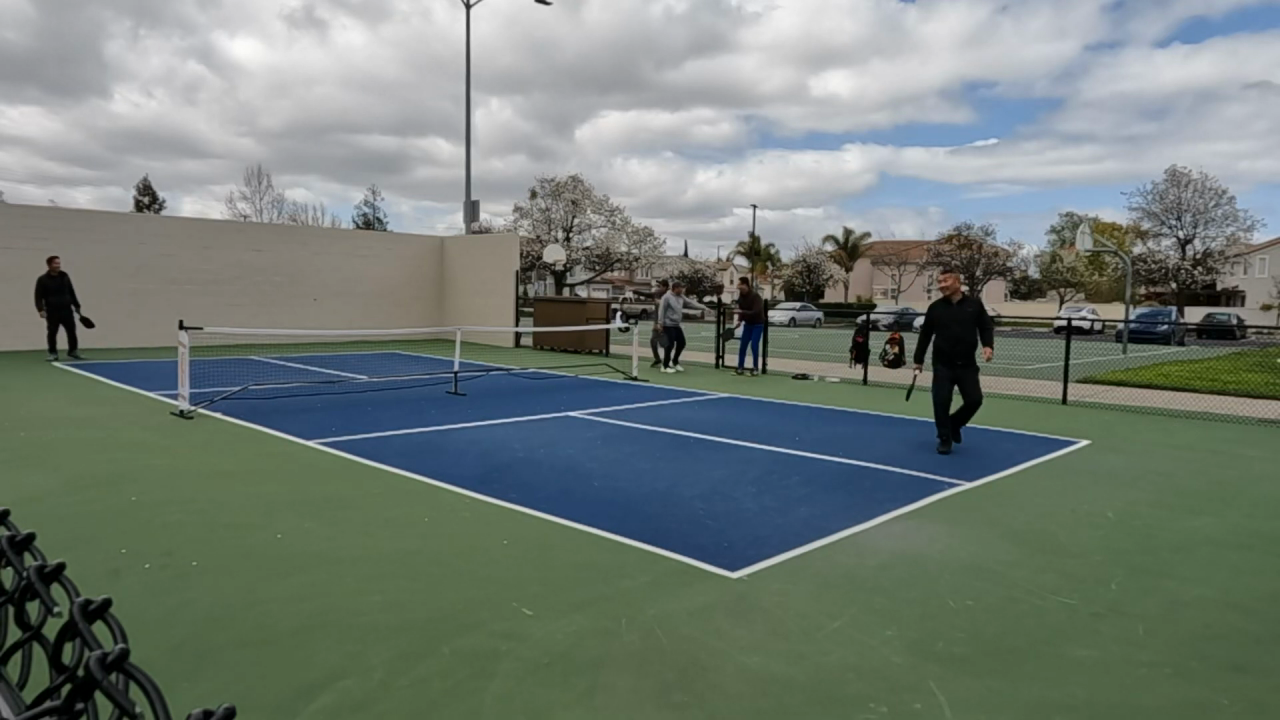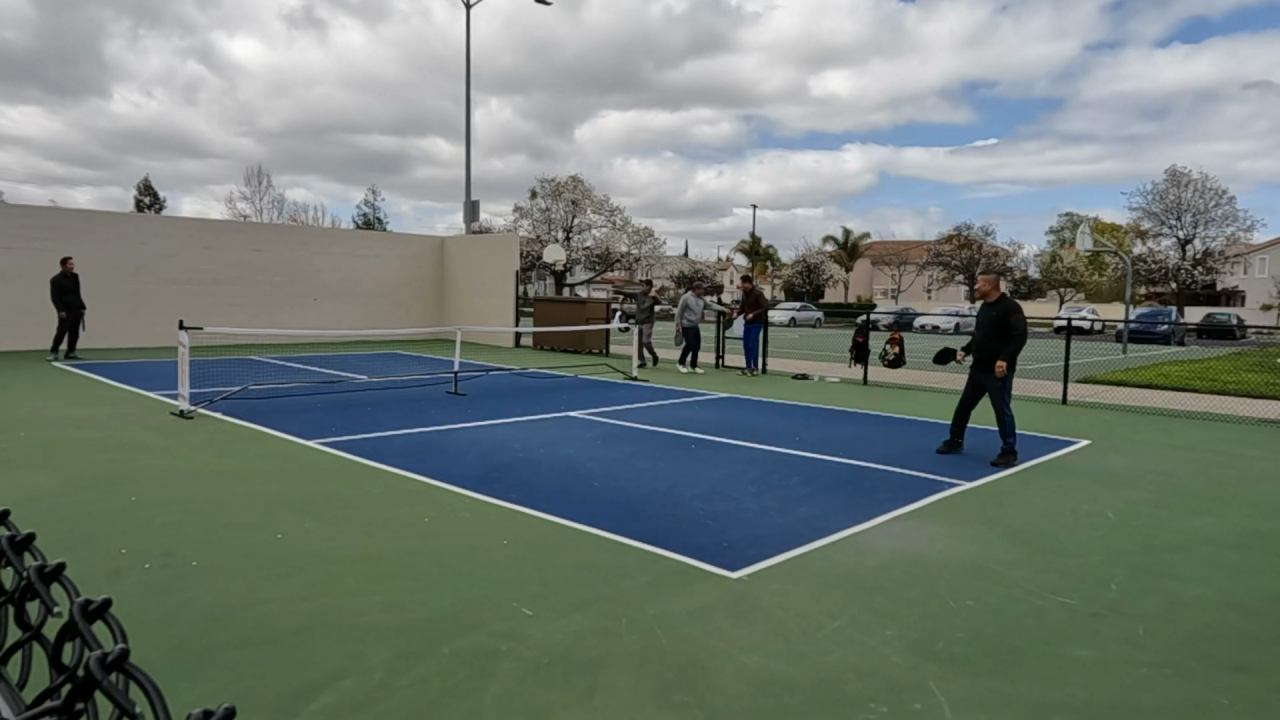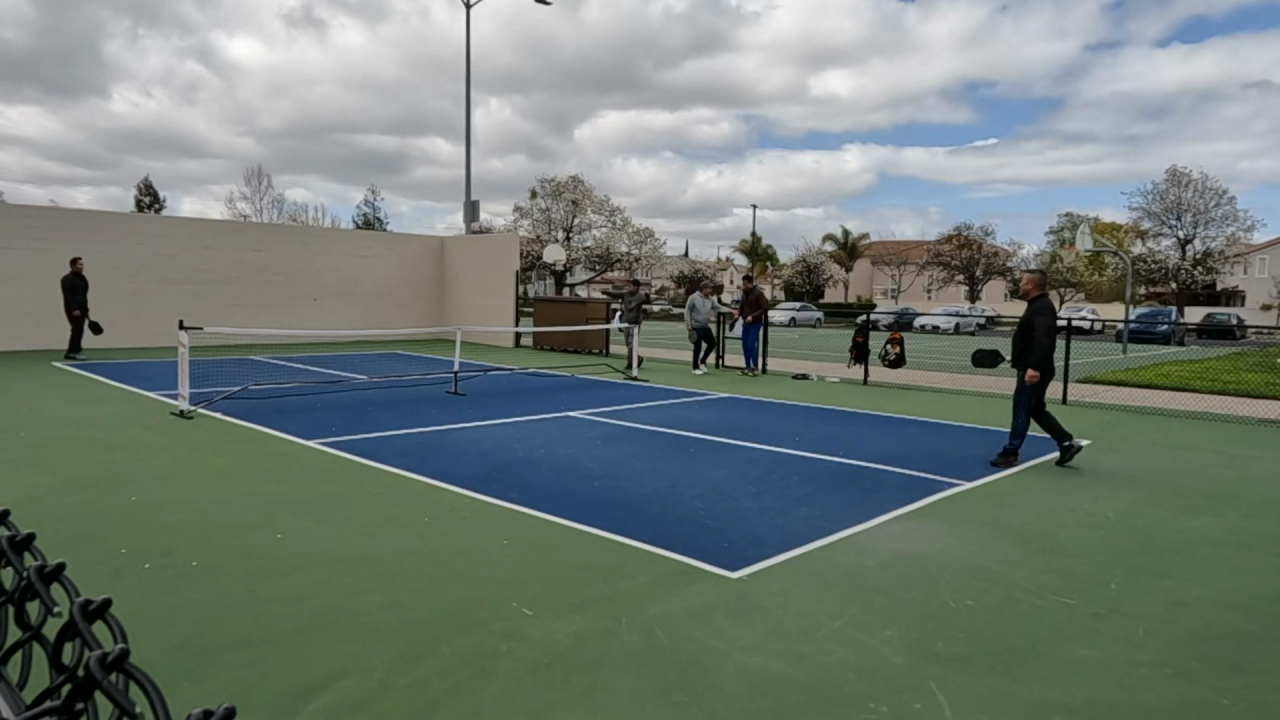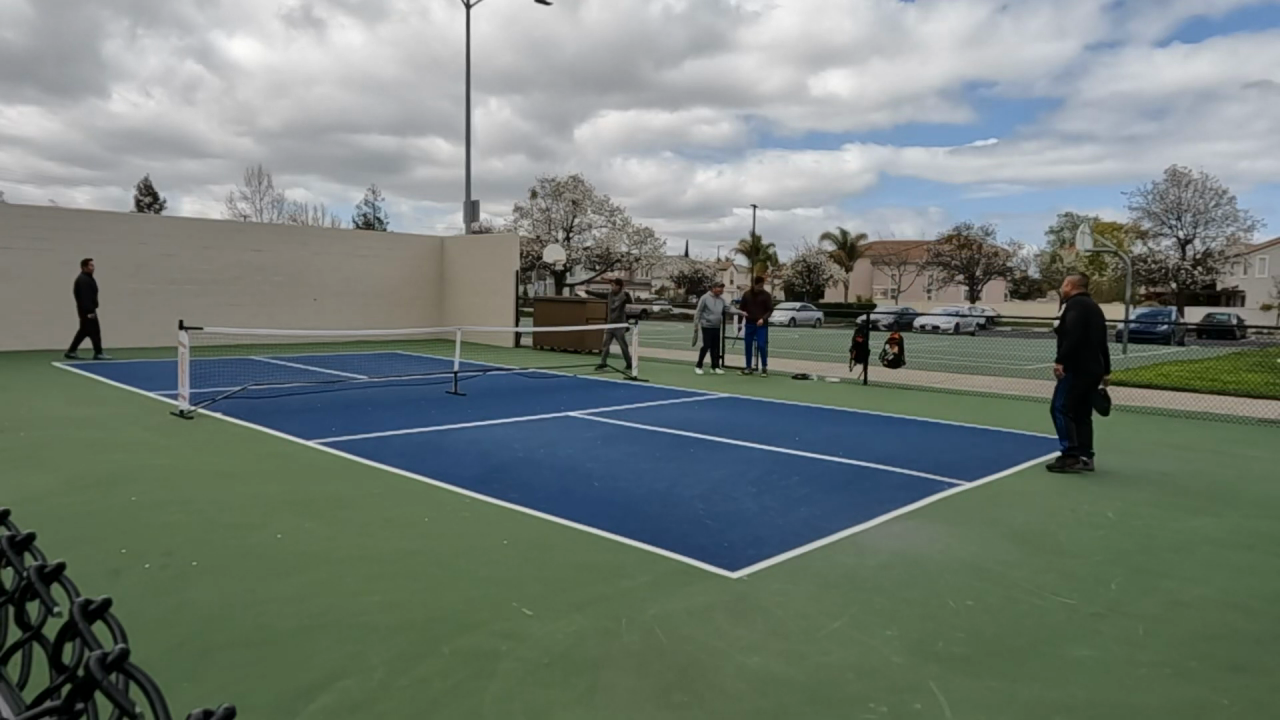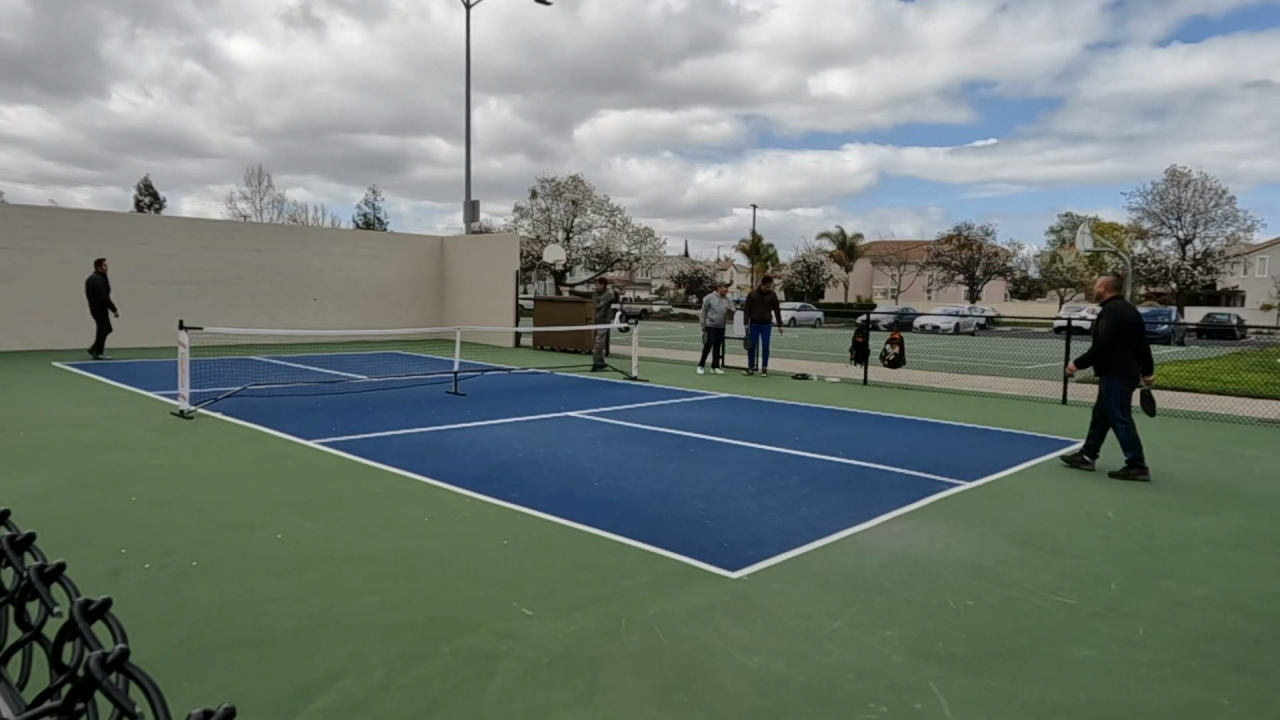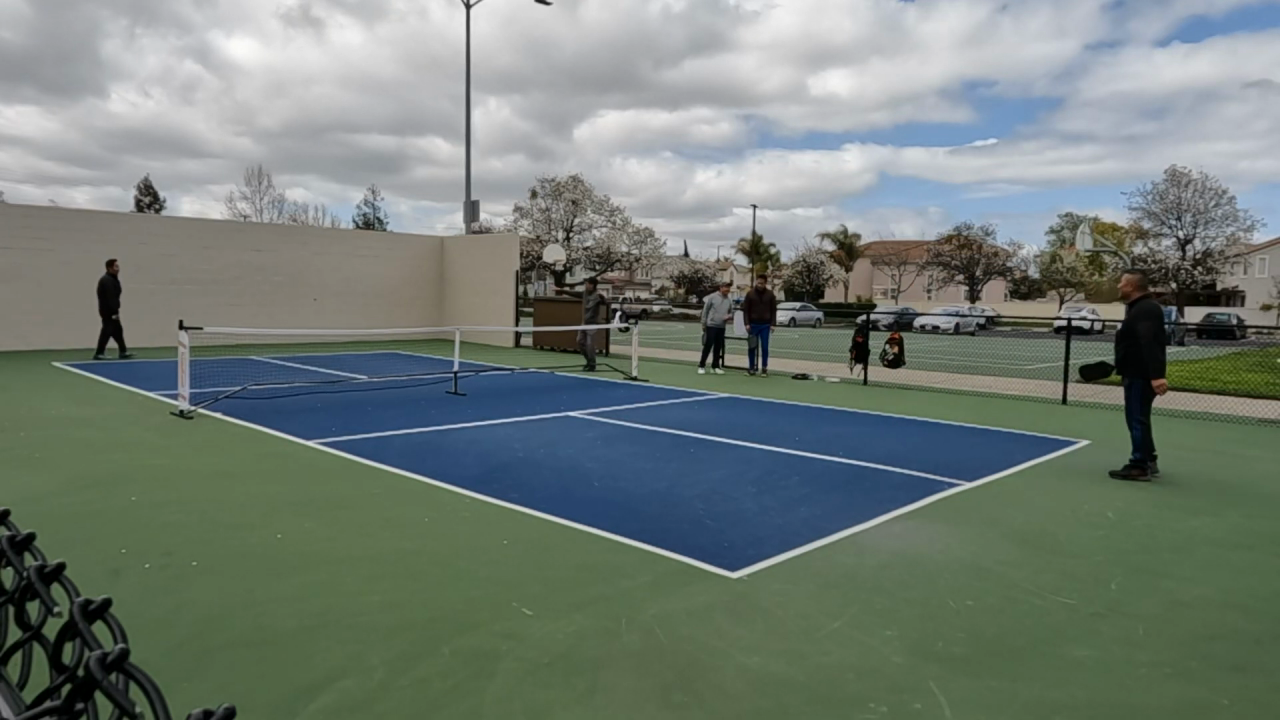
dt=0.4s
person 1, frame 1
left shoulder: (974, 305)
right shoulder: (935, 308)
left elbow: (986, 327)
right elbow: (925, 335)
left wrist: (988, 345)
right wrist: (918, 359)
left hip: (967, 365)
right hip: (942, 365)
left knee: (974, 400)
right knee: (942, 401)
left ankle: (955, 424)
right ankle: (945, 438)
person 1, frame 2
left shoulder: (1009, 307)
right shoulder: (984, 308)
left elbow: (1020, 336)
left wrist: (1005, 359)
right wrist: (966, 350)
left hip: (998, 370)
right hip: (978, 368)
left knee: (1002, 409)
right knee: (965, 404)
left ankle: (1009, 452)
right ankle: (955, 441)
person 1, frame 3
left shoulder: (1042, 307)
right shoulder: (1037, 305)
left elbow: (1043, 339)
left wrist: (1034, 367)
right wrist: (1022, 359)
left hip: (1032, 371)
right hip: (1029, 368)
left knee: (1021, 410)
right knee: (1036, 409)
left ankle: (1010, 453)
right ankle: (1067, 444)
person 1, frame 4
left shoulder: (1075, 304)
right shoulder: (1094, 308)
left elbow: (1072, 337)
right elbow: (1102, 343)
left wrist: (1060, 360)
right wrist: (1105, 371)
left hip: (1075, 371)
right hip: (1093, 370)
left knee: (1060, 409)
right knee: (1081, 414)
left ankle: (1071, 456)
right ankle: (1084, 456)
person 1, frame 5
left shoulder: (1111, 311)
right shoulder: (1129, 310)
left elbow: (1101, 346)
right elbow: (1141, 344)
left wrist: (1077, 363)
right wrist: (1147, 372)
left hip: (1115, 375)
right hip: (1126, 374)
left knee: (1119, 419)
right knee: (1100, 414)
left ankle: (1137, 466)
right ankle: (1087, 456)
person 1, frame 6
left shoulder: (1144, 310)
right shoulder: (1142, 307)
left elbow: (1151, 345)
left wrist: (1157, 375)
left hip: (1140, 376)
right hip: (1138, 373)
left knee: (1137, 419)
right knee: (1137, 418)
left ankle: (1139, 467)
right ankle: (1147, 460)
